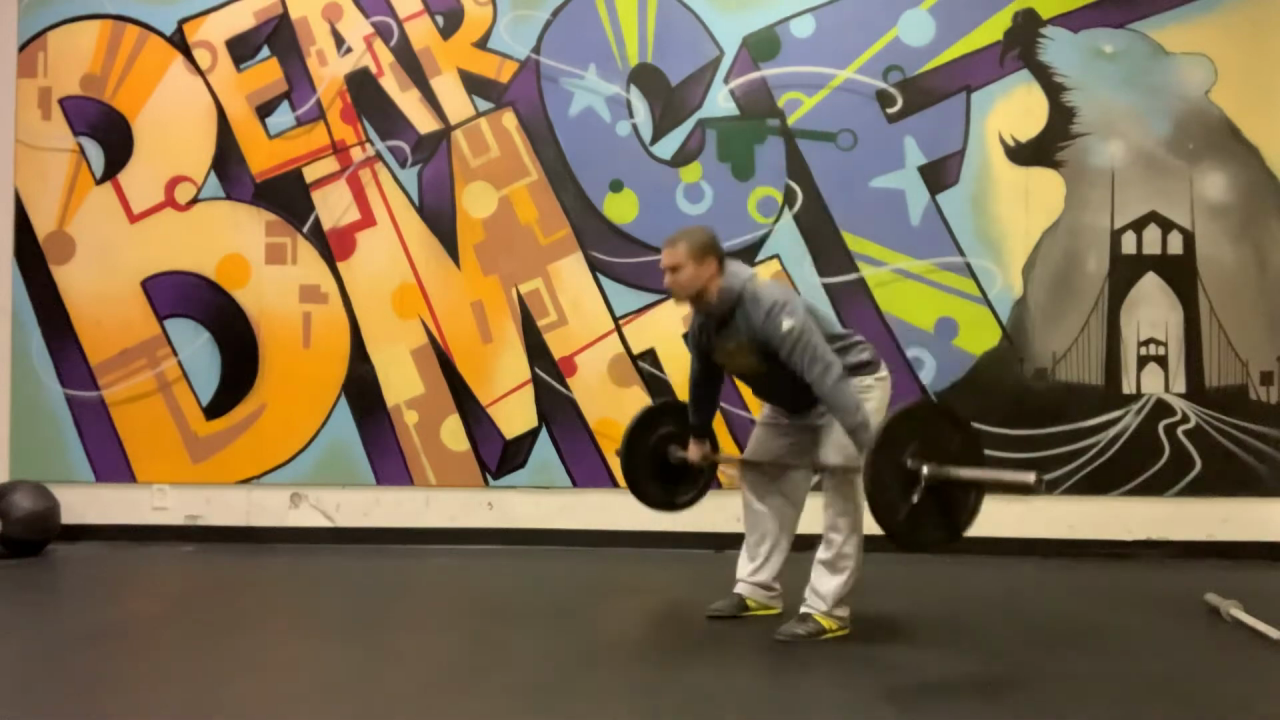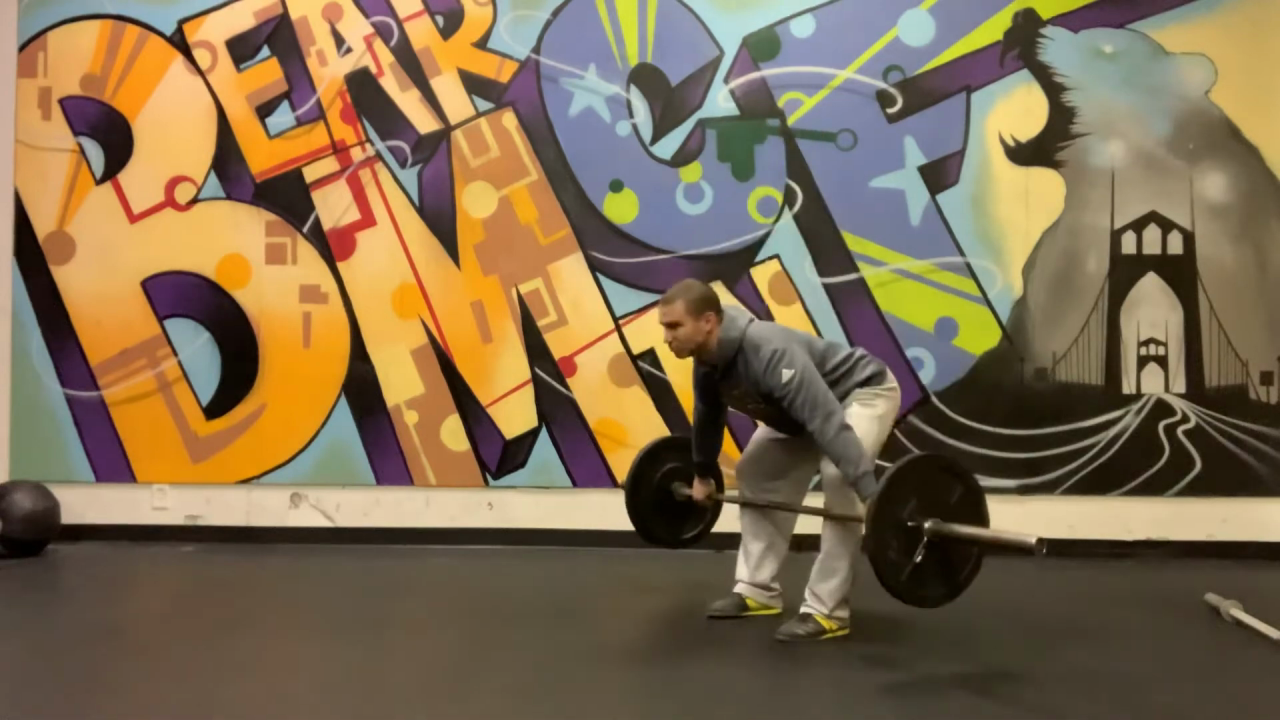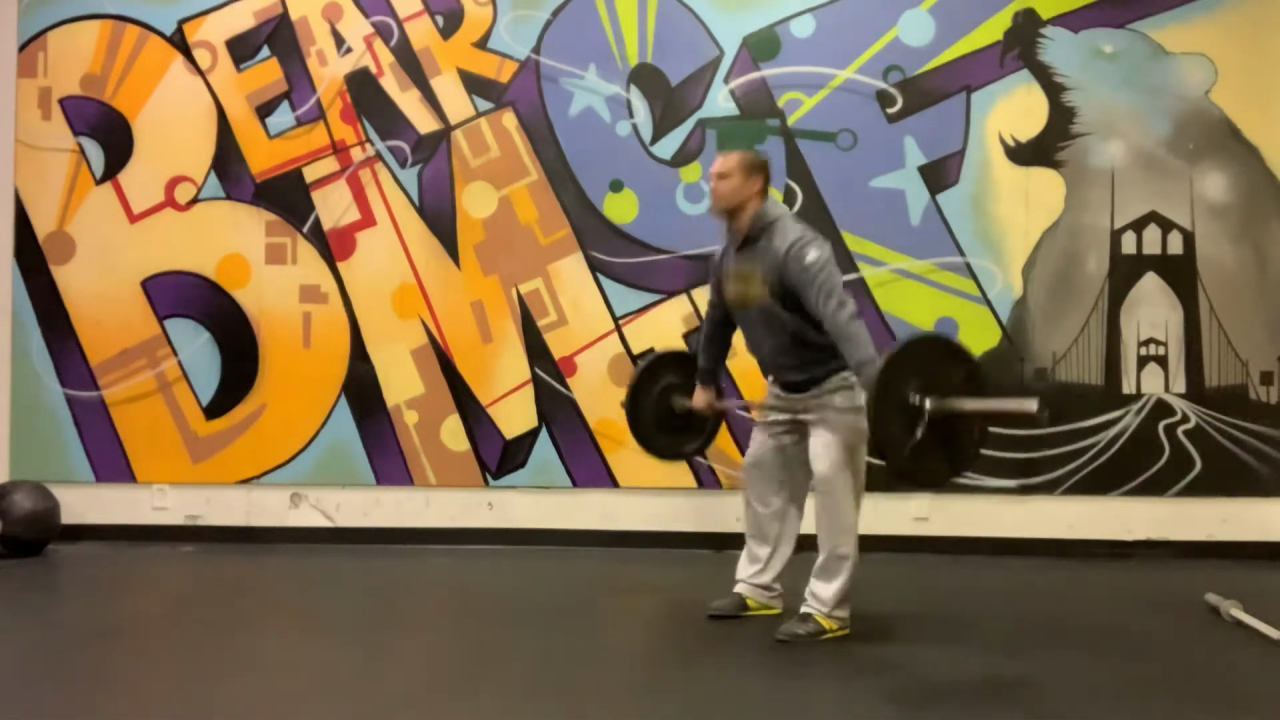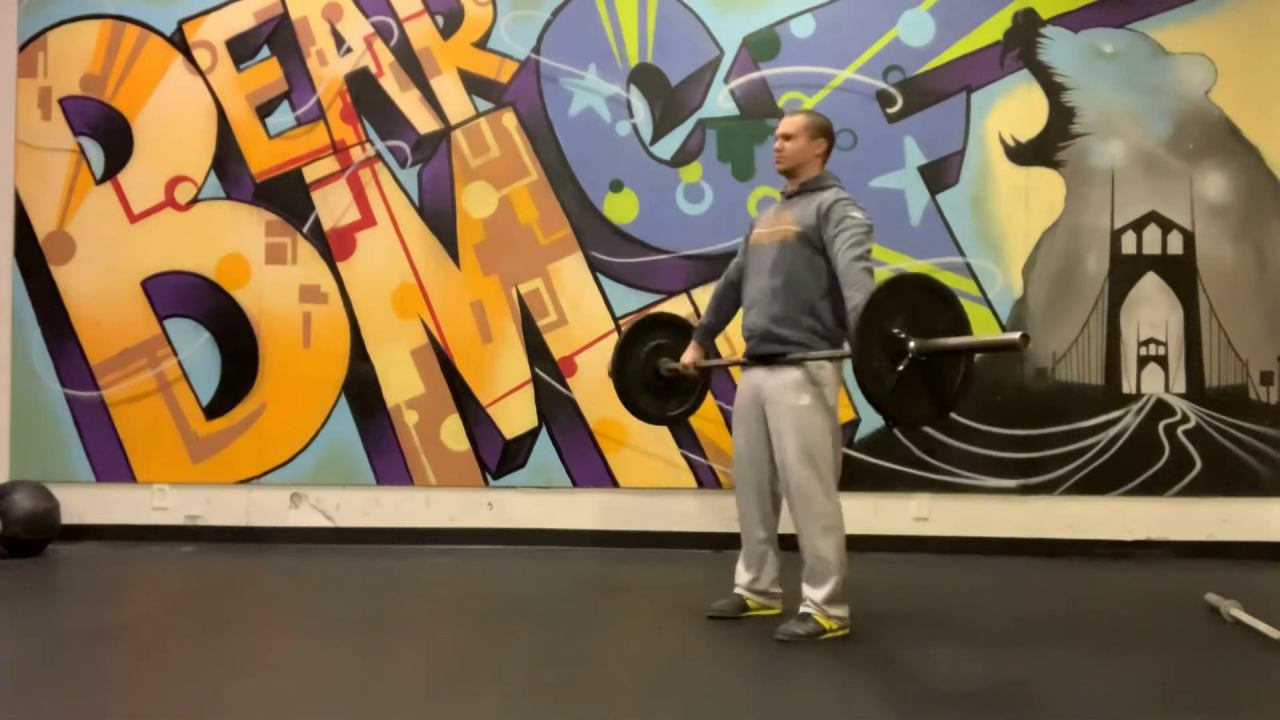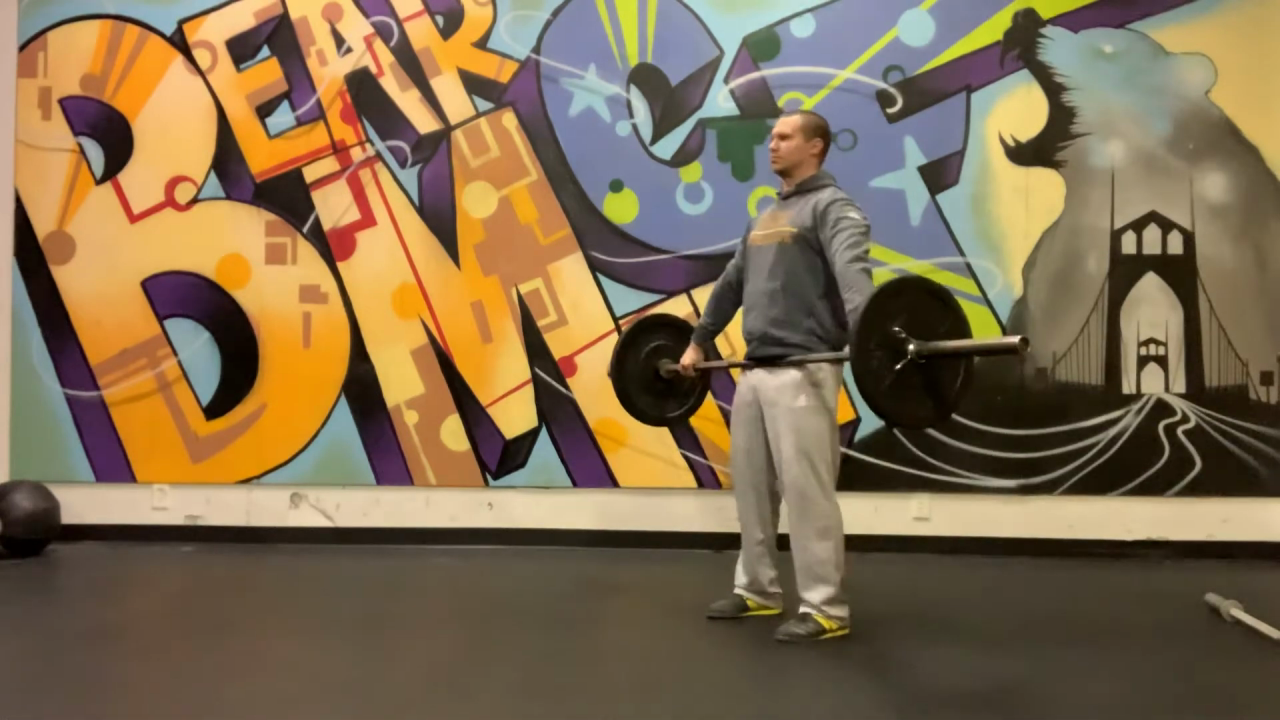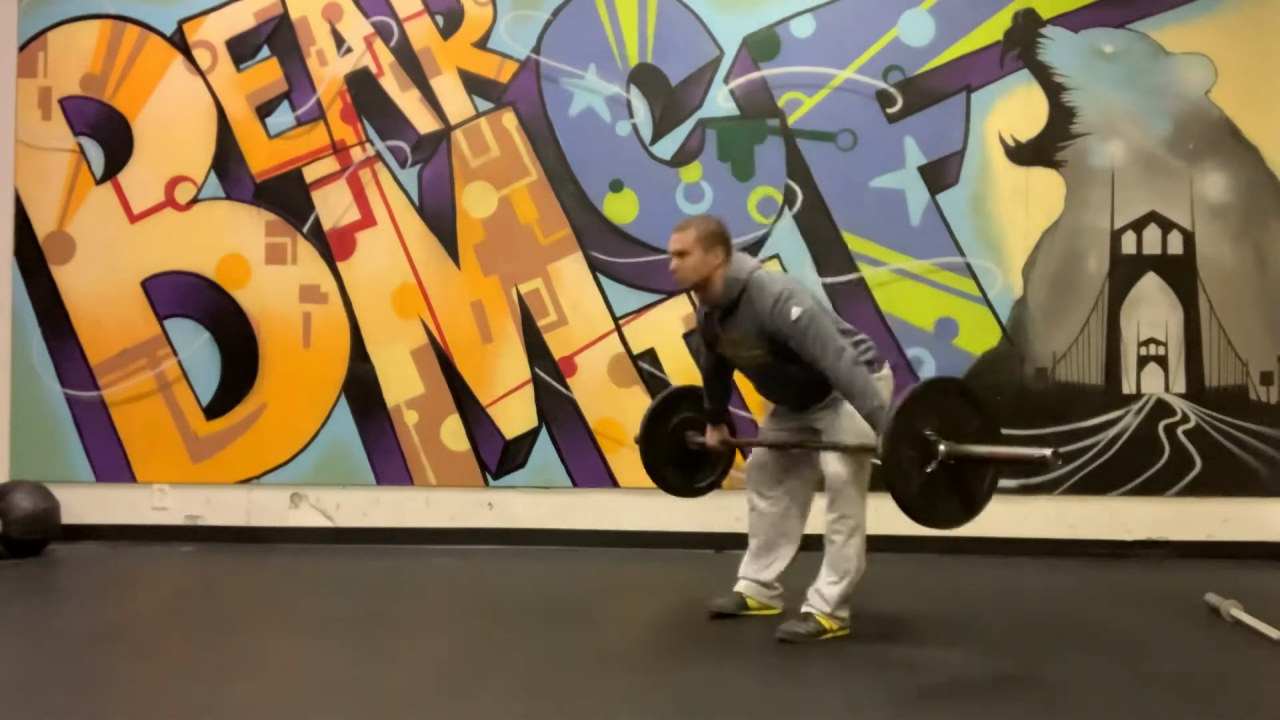
dt=0.4s
person 1, frame 1
left shoulder: (769, 309)
right shoulder: (703, 322)
left elbow: (829, 375)
right elbow: (704, 380)
left wrist: (871, 449)
right wrist: (698, 436)
left hip: (857, 381)
left knee: (839, 484)
right knee: (758, 477)
left ankle: (826, 610)
right ankle: (757, 589)
person 1, frame 2
left shoulder: (769, 353)
right shoulder: (707, 362)
left elbow: (829, 424)
right elbow: (708, 418)
left wrist: (872, 496)
right wrist: (702, 473)
left hip: (863, 393)
left knee: (839, 484)
right knee: (754, 476)
left ankle: (826, 609)
right ankle: (756, 588)
person 1, frame 3
left shoulder: (792, 244)
right shoulder: (728, 256)
left elbow: (842, 315)
right elbow: (717, 322)
left wrist: (875, 386)
right wrist: (705, 383)
left hip: (838, 382)
right hip: (789, 389)
left knee: (832, 480)
right knee: (762, 478)
left ankle: (827, 609)
right ankle: (757, 589)
person 1, frame 4
left shoulder: (836, 207)
right shoulder: (771, 214)
left elbow: (854, 272)
right elbow: (734, 281)
right wrist: (700, 341)
left hip: (804, 371)
right hip: (755, 368)
left knee: (808, 488)
right knee: (752, 485)
left ankle: (826, 608)
right ankle: (757, 590)
person 1, frame 5
left shoulder: (833, 207)
right shoulder: (768, 215)
left elbow: (852, 273)
right elbow: (732, 282)
right wrist: (699, 340)
left hip: (803, 371)
right hip: (755, 370)
left knee: (806, 488)
right knee: (751, 483)
left ankle: (825, 608)
right ankle: (758, 590)
person 1, frame 6
left shoulder: (775, 298)
right shoulder: (709, 312)
left elbow: (840, 360)
right elbow: (715, 369)
left wrist: (888, 430)
right wrist: (715, 421)
left hip: (848, 391)
right hip: (796, 401)
left knee: (843, 481)
right knee: (767, 479)
left ankle: (827, 610)
right ankle: (757, 588)
